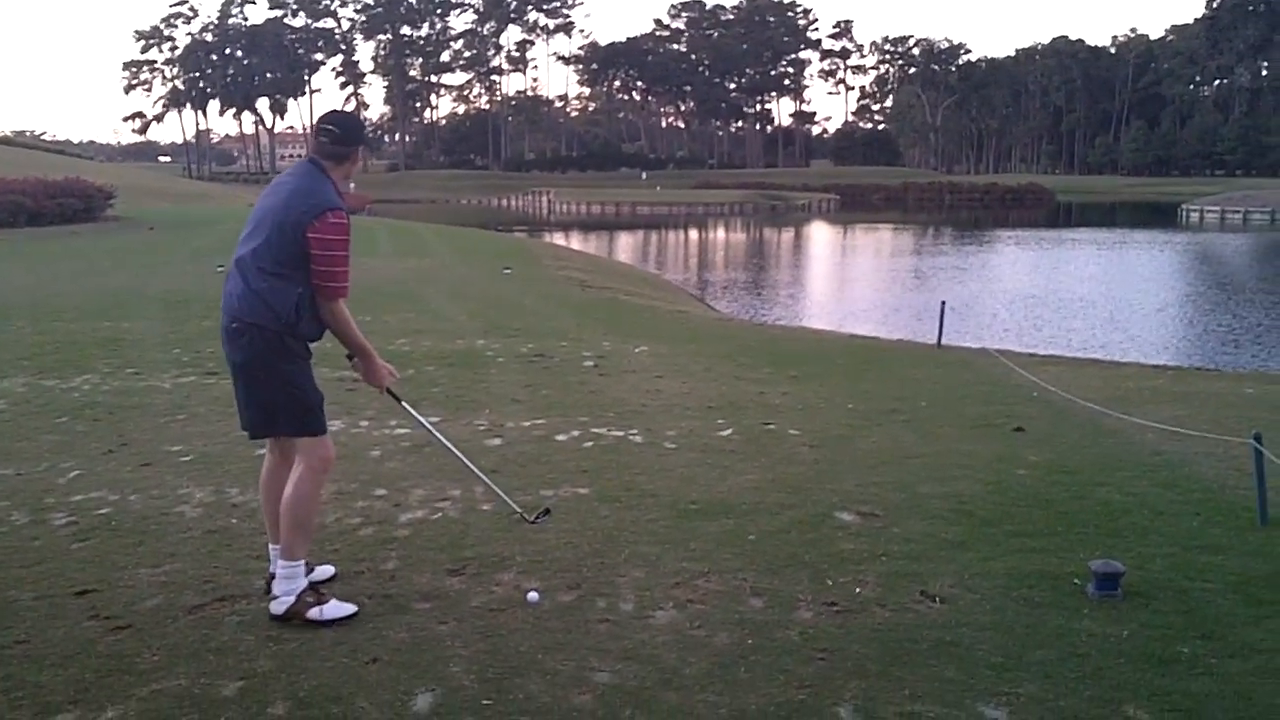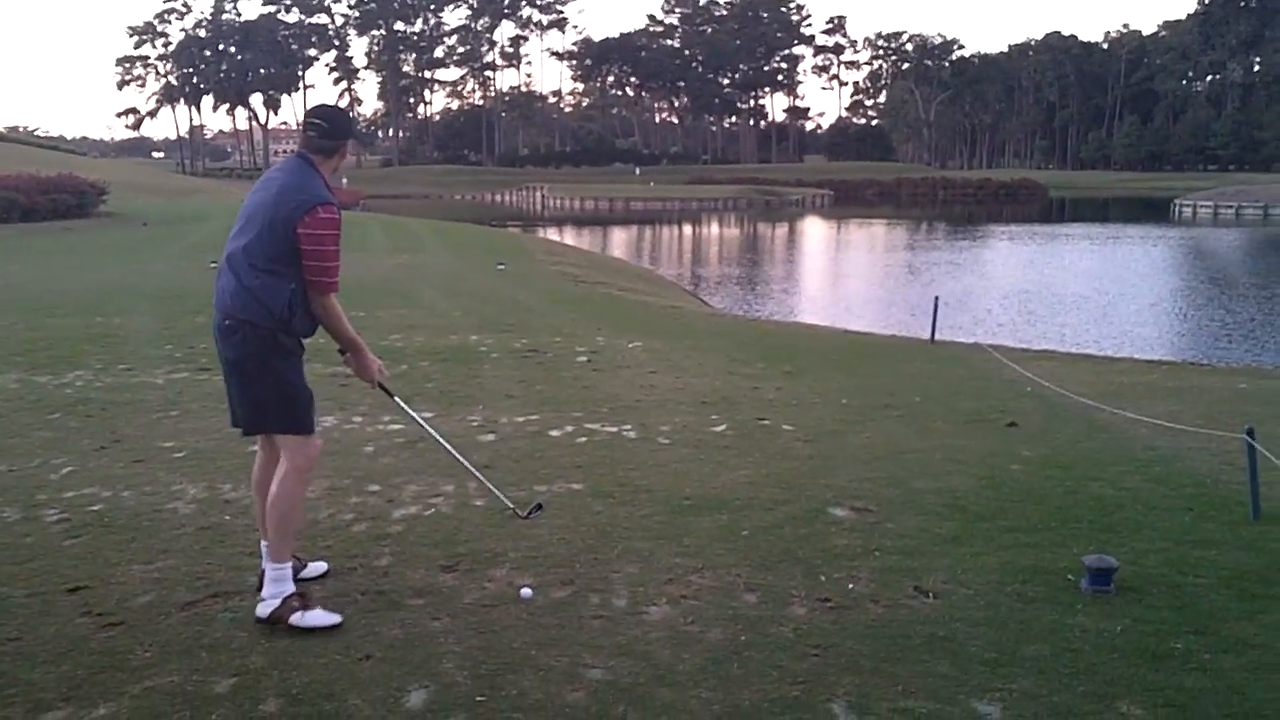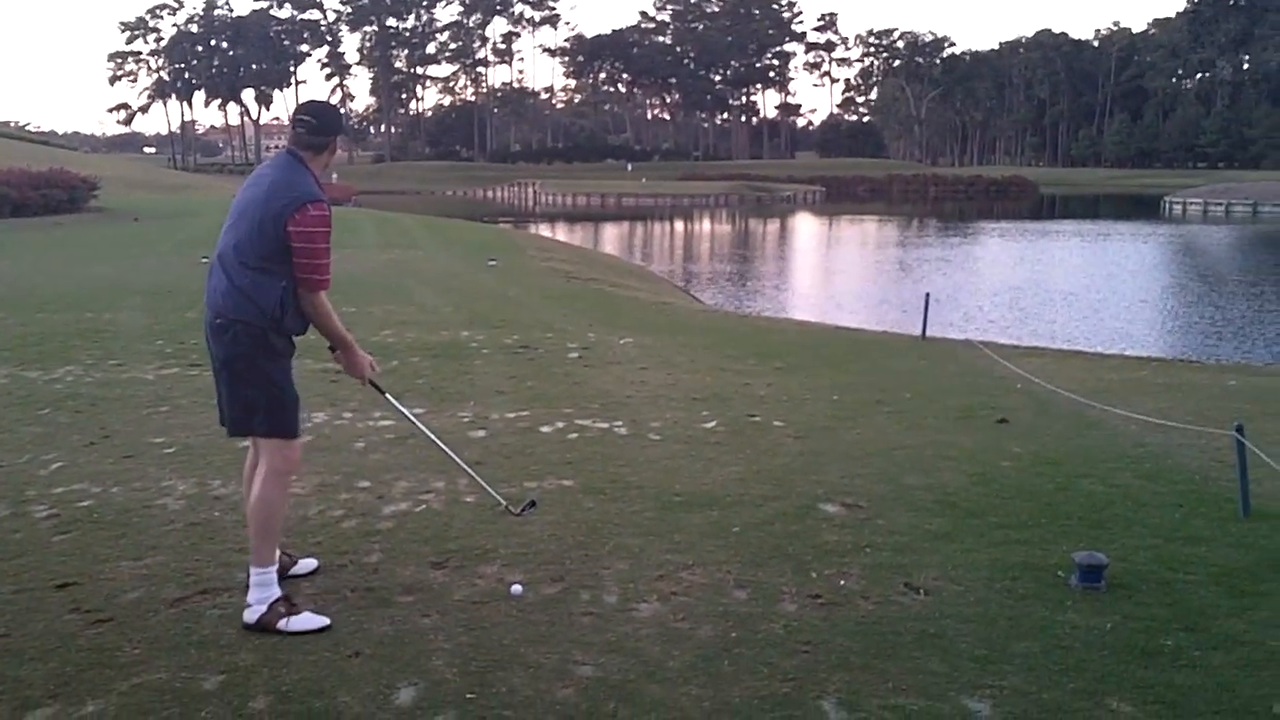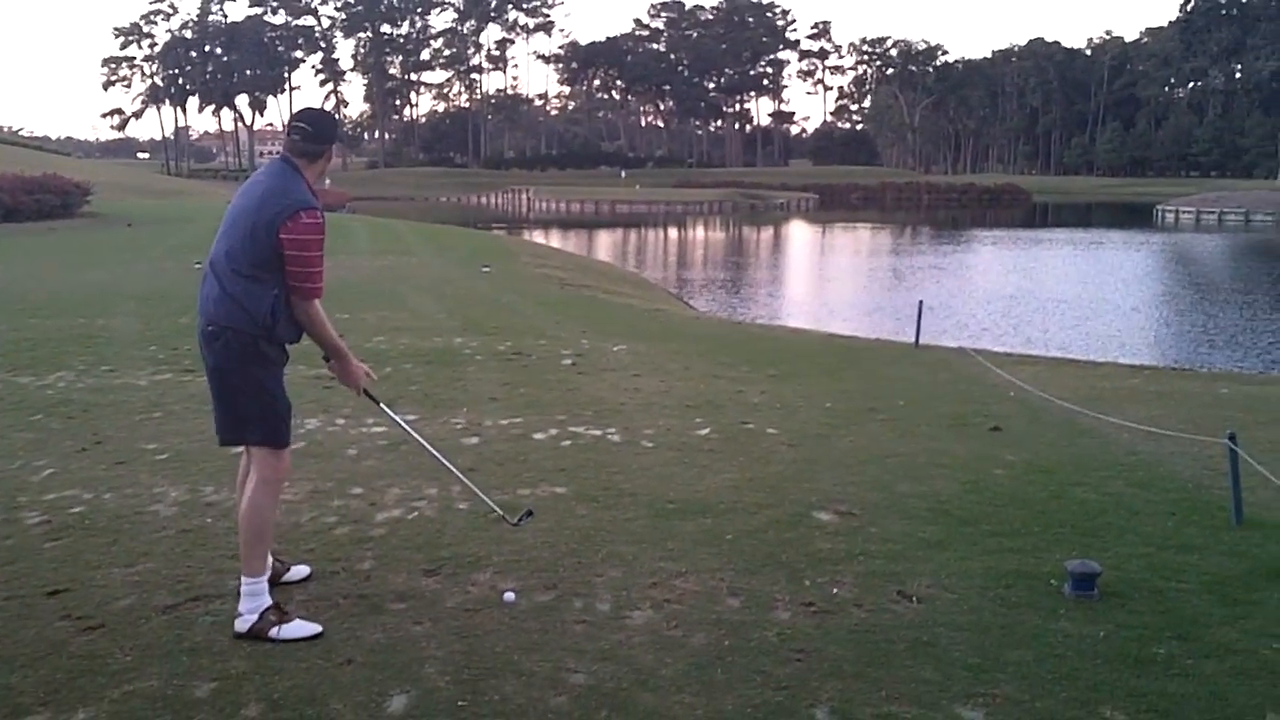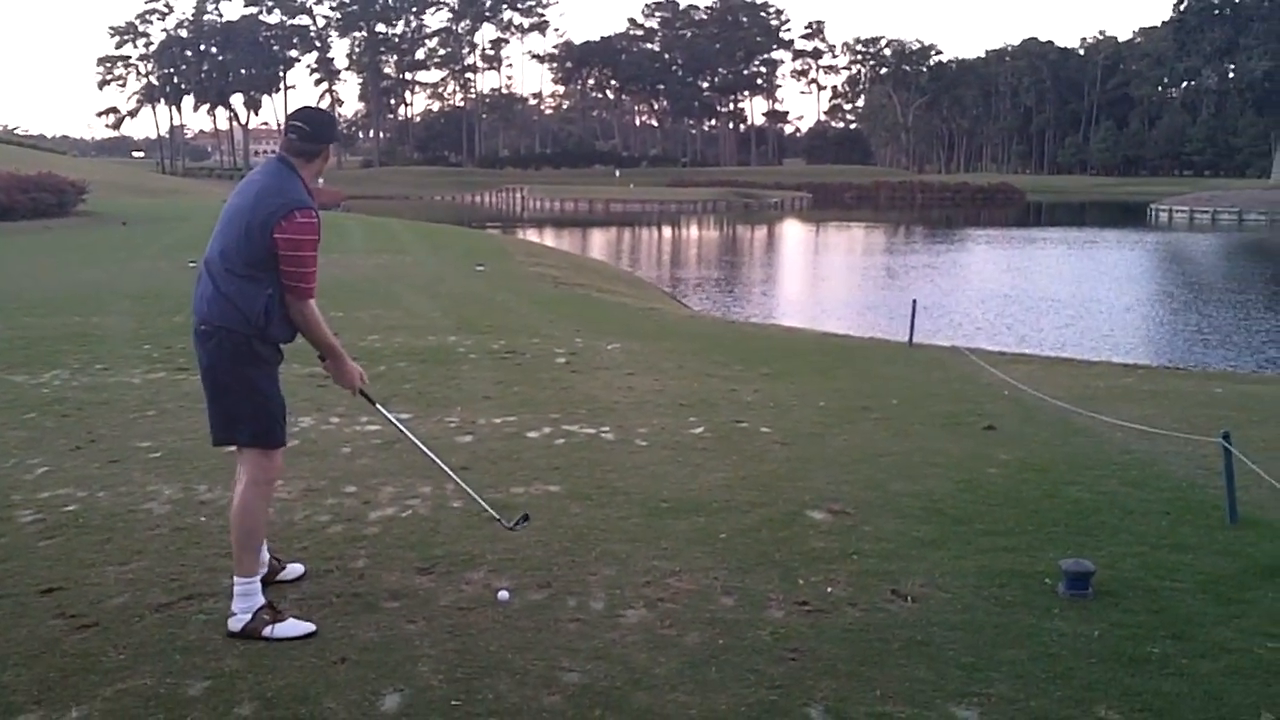
dt=0.1s
person 1, frame 1
left shoulder: (289, 183)
right shoulder: (327, 209)
right elbow: (329, 303)
left wrist: (357, 350)
right wrist: (368, 359)
left hip: (247, 326)
right hip: (270, 337)
left knee: (283, 447)
right knee: (315, 454)
left ankle: (282, 563)
right ankle: (291, 590)
person 1, frame 2
left shoulder: (278, 178)
right shoulder: (318, 205)
right elbow: (320, 297)
left wrist: (348, 344)
right wrist: (359, 353)
left hip: (241, 323)
right hip: (263, 335)
left knee: (274, 443)
right knee: (300, 454)
left ankle: (276, 559)
right ankle: (276, 595)
person 1, frame 3
left shoulder: (269, 175)
right shoulder: (308, 202)
right elbow: (310, 295)
left wrist: (338, 341)
right wrist: (349, 350)
left hip: (232, 321)
right hip: (254, 333)
left knee: (264, 442)
right knee: (281, 458)
left ankle: (266, 557)
right ankle: (263, 599)
person 1, frame 4
left shoulder: (264, 182)
right shoulder: (301, 209)
right elbow: (303, 303)
left wrist: (334, 347)
right wrist: (343, 358)
left hip: (228, 330)
right hip: (246, 341)
left knee: (257, 451)
right knee: (271, 465)
left ankle: (260, 563)
right ankle: (253, 608)
person 1, frame 5
left shoulder: (261, 181)
right shoulder: (296, 209)
right elbow: (298, 303)
left wrist: (329, 346)
right wrist: (338, 359)
left hip: (223, 328)
right hip: (240, 340)
left knee: (254, 449)
right knee: (262, 465)
left ankle: (255, 560)
right ankle: (246, 607)
